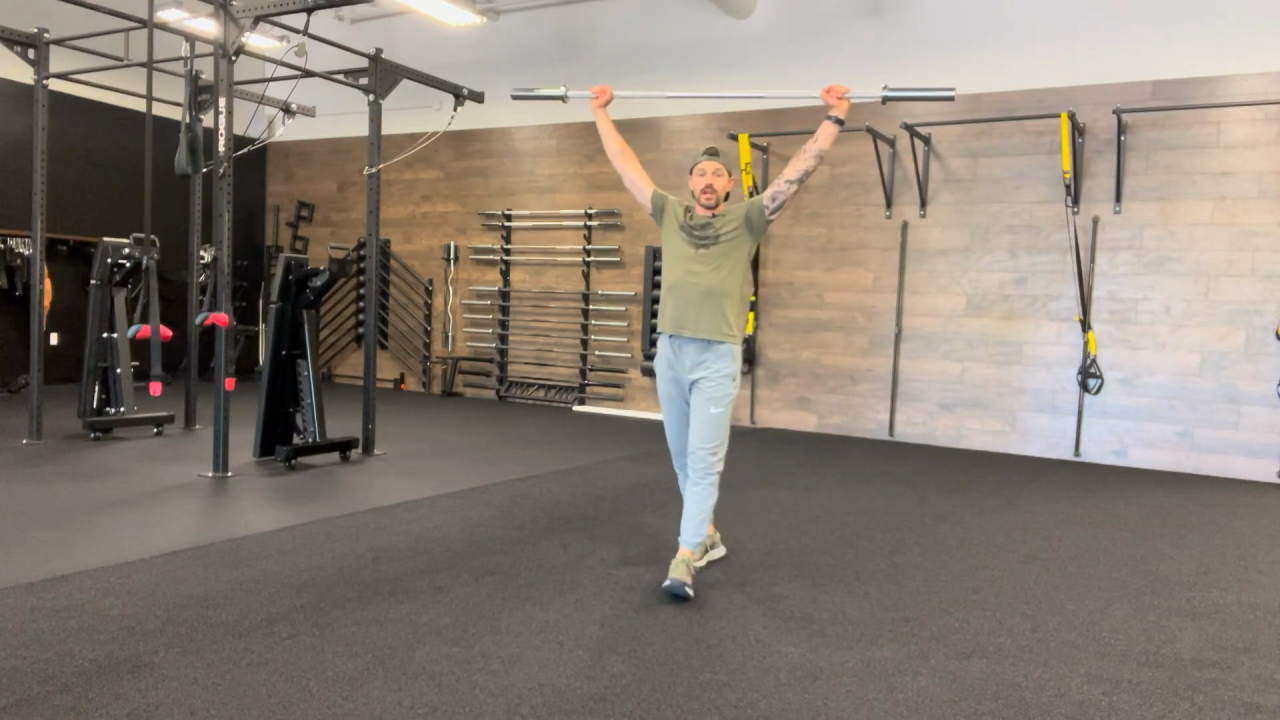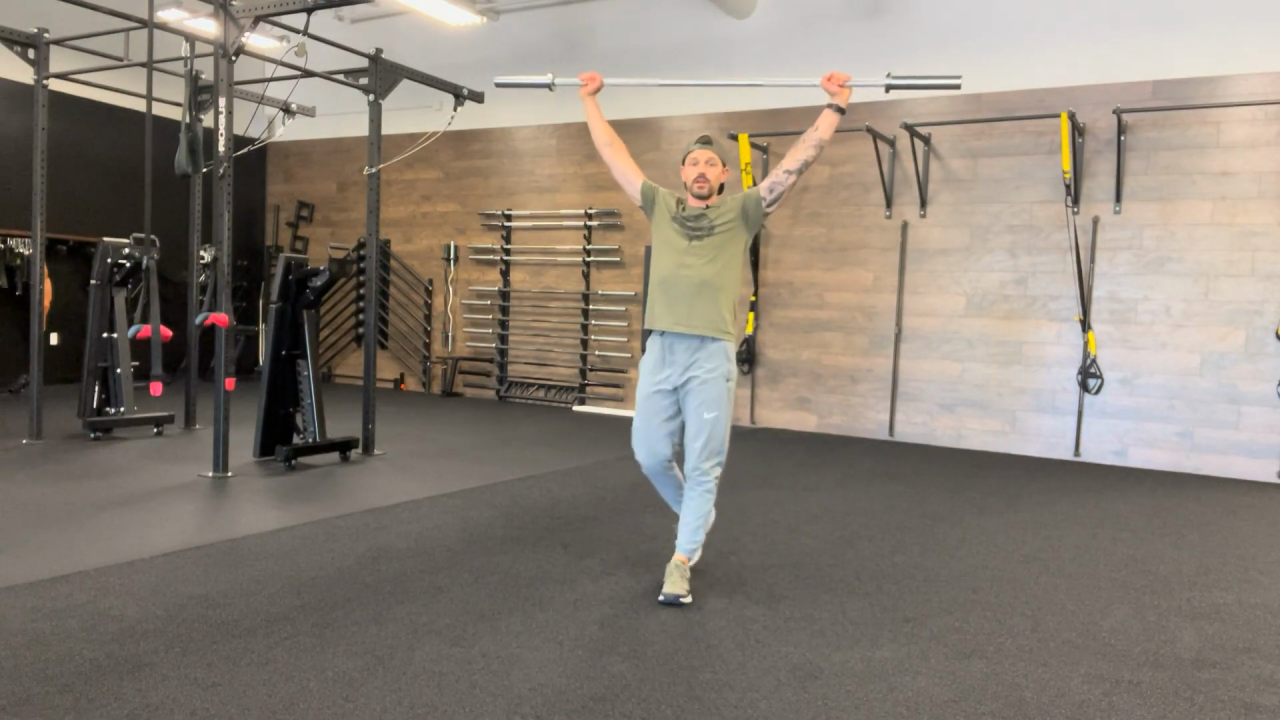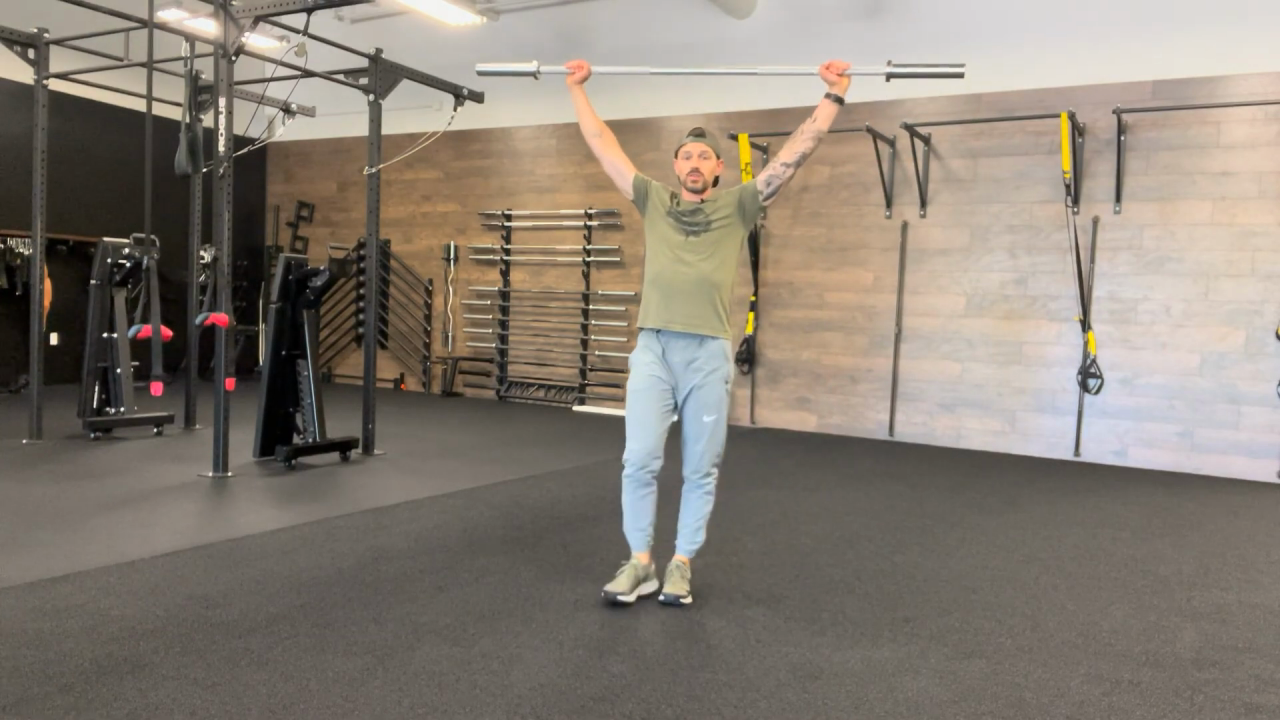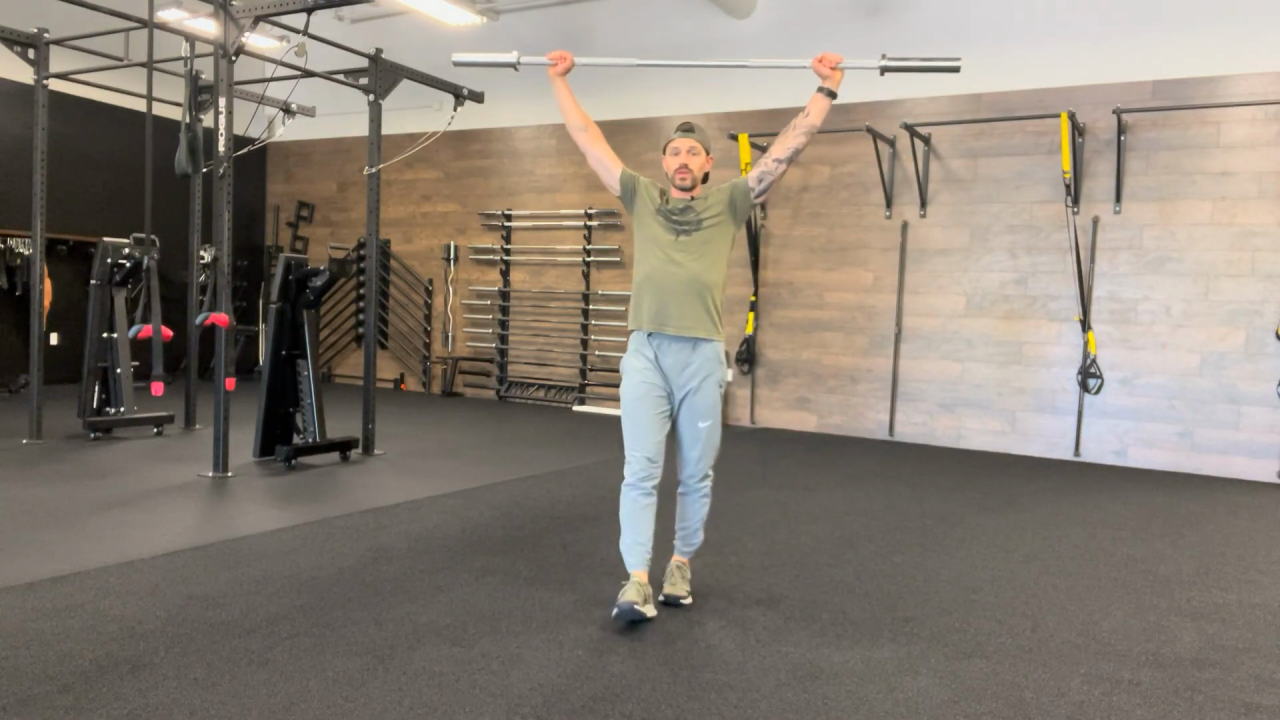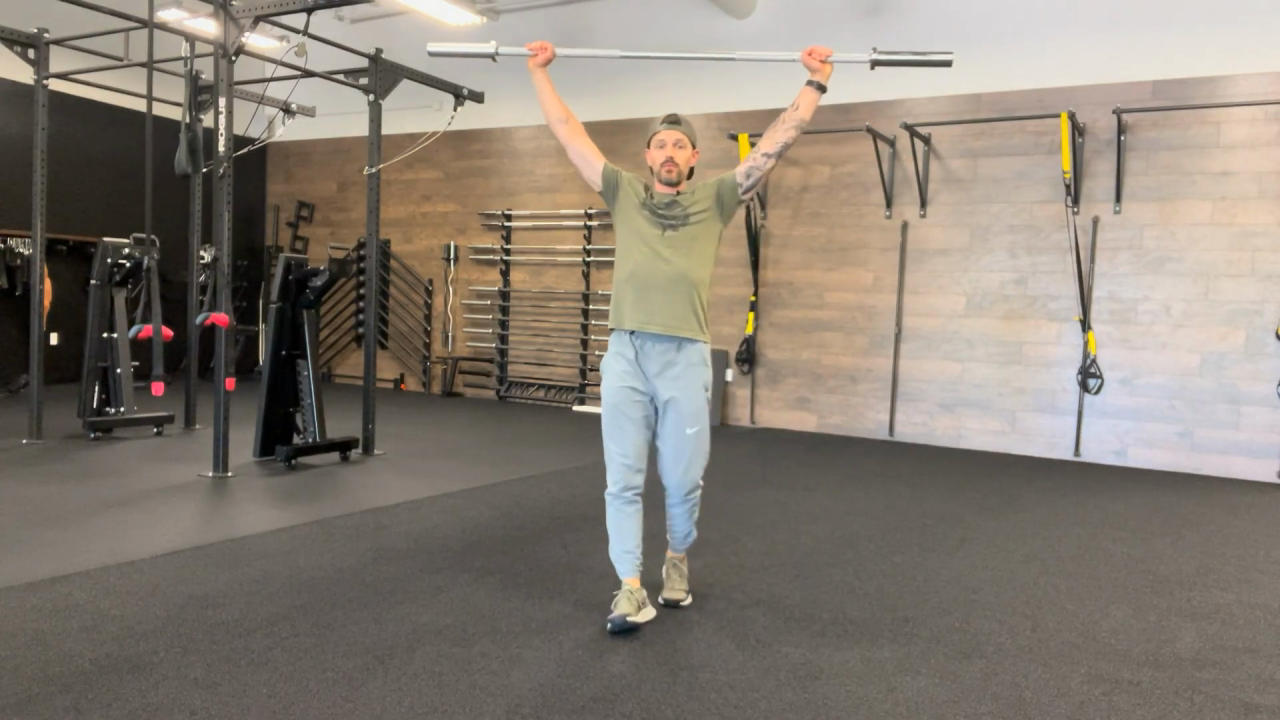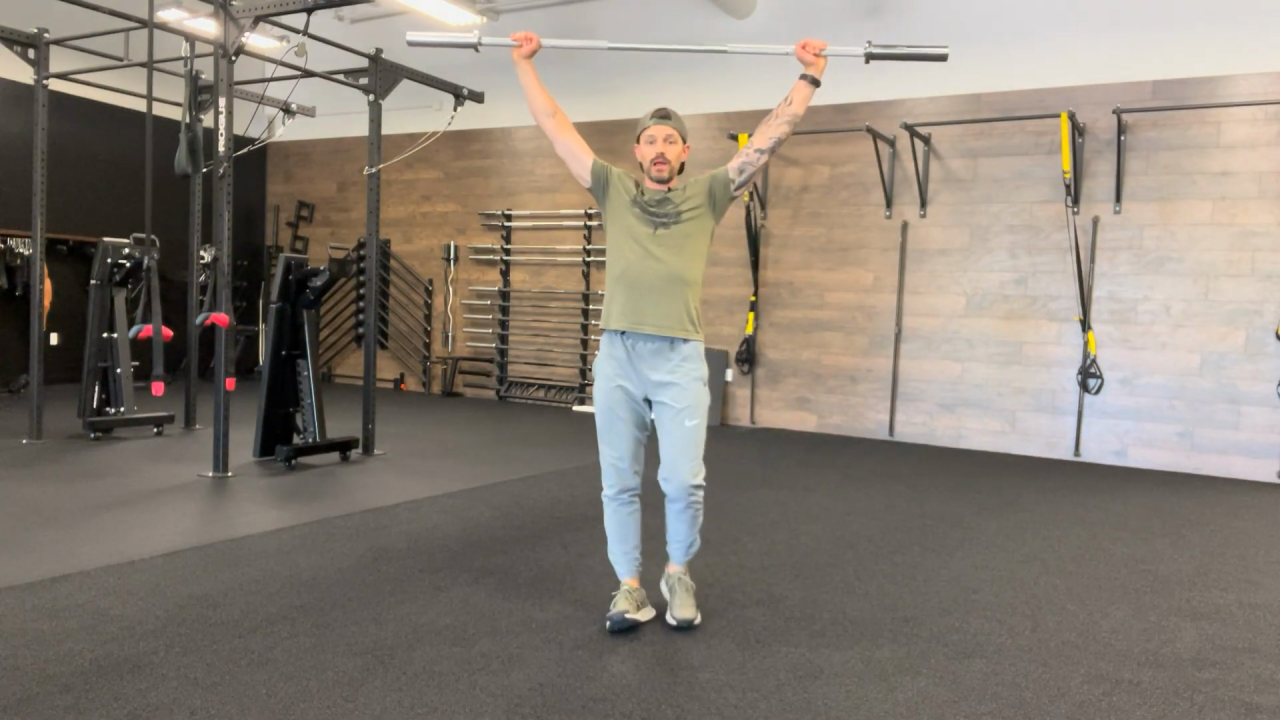
dt=0.3s
person 1, frame 1
left shoulder: (746, 218)
right shoulder: (669, 212)
left elbow: (798, 170)
right elbow: (625, 163)
left wrist: (835, 116)
right wrist: (601, 111)
left hip: (717, 355)
right hip: (670, 351)
left knee: (703, 459)
right knee: (682, 458)
left ankle: (684, 557)
right ankle: (706, 534)
person 1, frame 2
left shoulder: (742, 211)
right shoulder: (659, 205)
left elbow: (798, 160)
right elbow: (613, 154)
left wrist: (836, 105)
right wrist: (590, 99)
left hip: (710, 354)
right hip: (659, 351)
left knee: (703, 465)
right knee: (650, 456)
left ankle: (681, 560)
right ankle: (697, 516)
person 1, frame 3
left shoulder: (738, 205)
right shoulder: (653, 200)
left elbow: (796, 152)
right elbow: (603, 145)
left wrist: (834, 94)
right wrist: (577, 89)
left hip: (708, 352)
right hip: (652, 348)
left knee: (700, 470)
right knee: (639, 461)
left ankle: (681, 563)
right ankle: (640, 563)
person 1, frame 4
left shoulder: (729, 202)
right shoulder: (640, 196)
left elbow: (787, 148)
right elbow: (588, 140)
left wrist: (827, 88)
right wrist: (560, 80)
left hip: (701, 354)
right hip: (644, 351)
left knee: (696, 474)
right knee: (640, 470)
left ankle: (681, 564)
right ankle: (637, 581)
person 1, frame 5
left shoulder: (715, 198)
right shoulder: (623, 192)
left elbow: (776, 142)
right elbow: (568, 132)
left wrist: (816, 81)
right wrist: (540, 71)
left hip: (686, 356)
right hip: (625, 353)
left knee: (683, 479)
right knee: (624, 480)
left ankle: (678, 557)
right ankle: (630, 588)
person 1, frame 6
left shoulder: (707, 195)
right shoulder: (613, 189)
left elbow: (768, 138)
right elbow: (555, 127)
left wrist: (809, 76)
right wrist: (525, 64)
left hip: (680, 356)
right hip: (618, 354)
left knee: (683, 480)
right knee: (620, 484)
left ankle: (678, 572)
right ankle: (630, 587)
